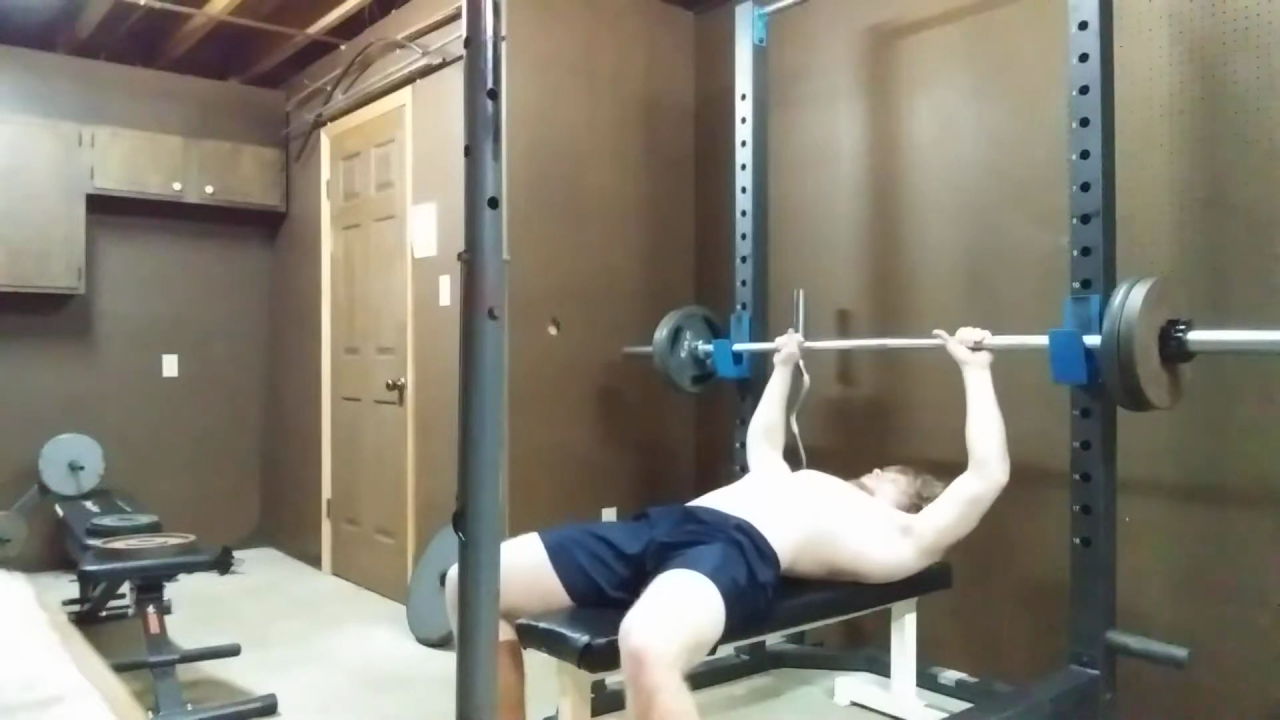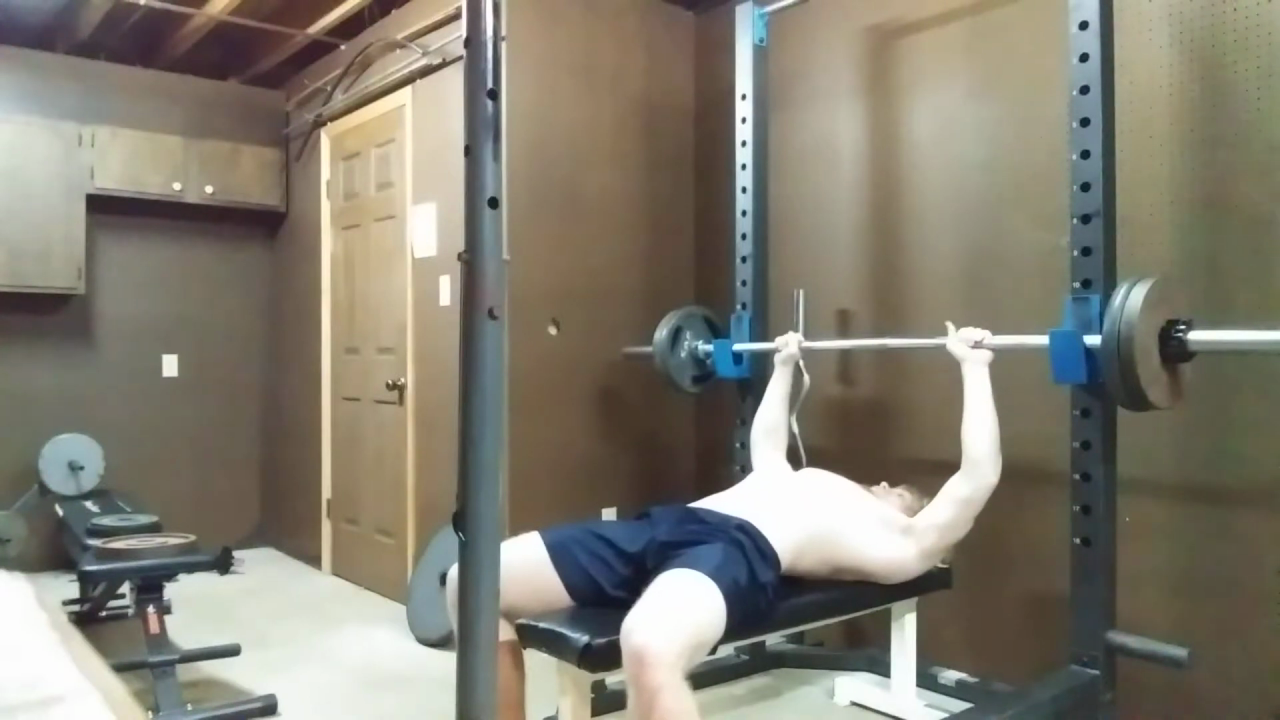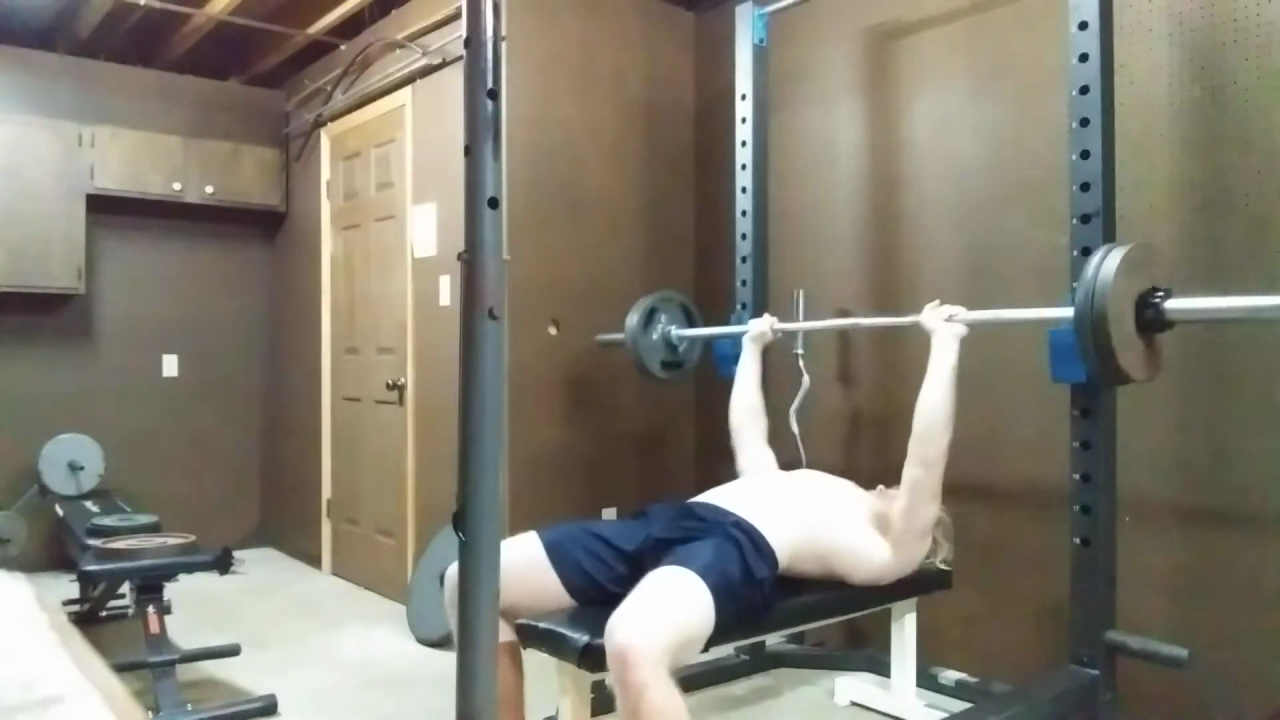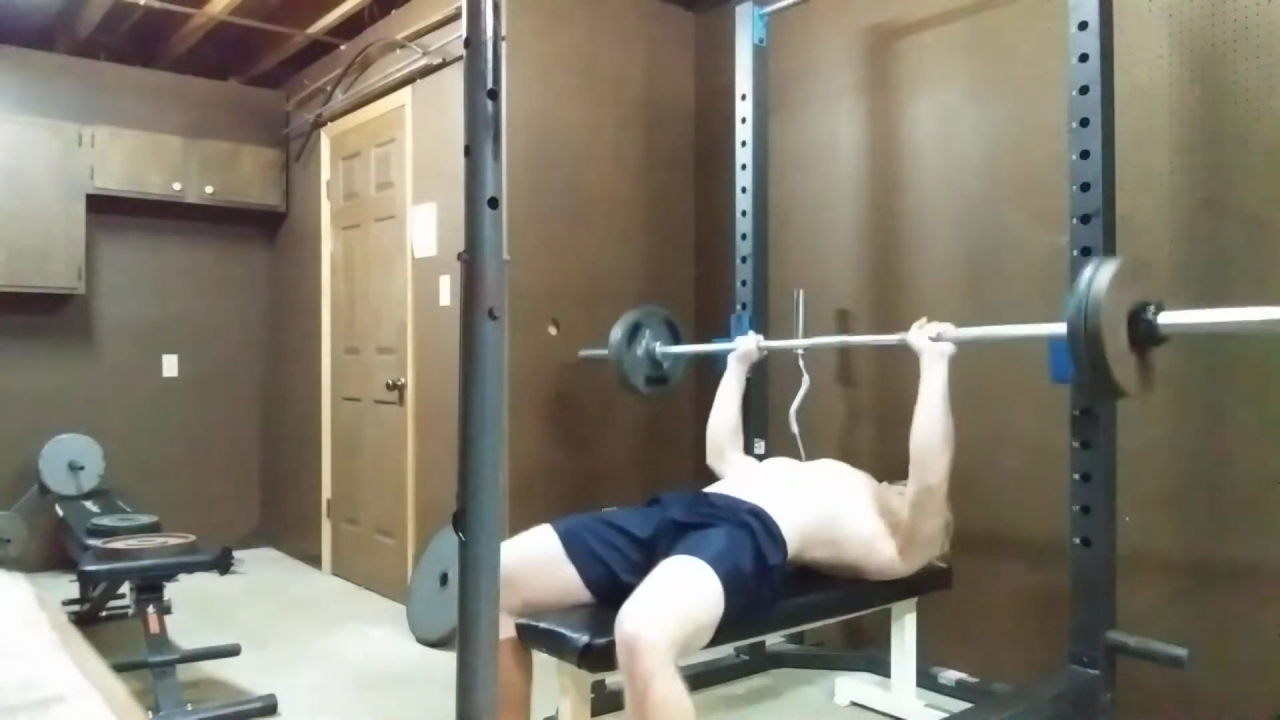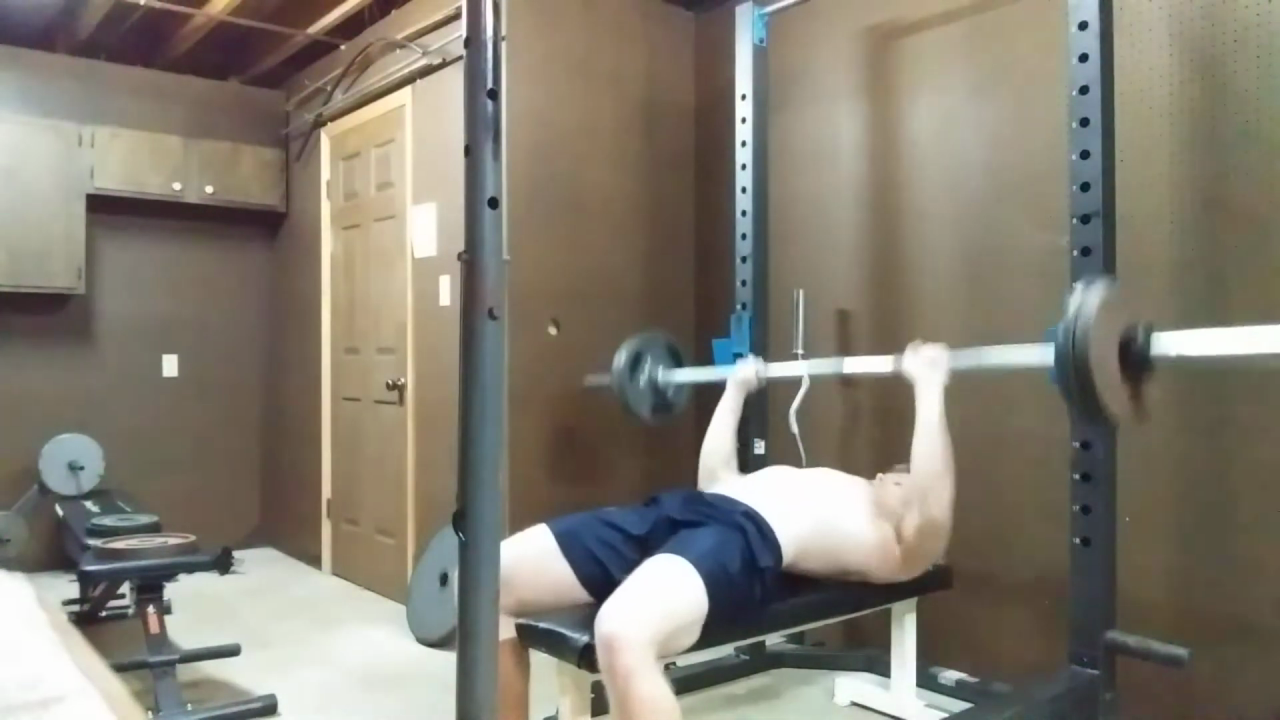
dt=1s
person 1, frame 1
left shoulder: (902, 537)
right shoulder: (815, 496)
left elbow: (988, 474)
right elbow: (761, 444)
left wrist: (974, 370)
right wrist: (783, 365)
left hip: (742, 550)
right hip: (671, 525)
left knee: (647, 648)
person 1, frame 2
left shoulder: (903, 542)
right shoulder: (810, 492)
left elbow: (978, 476)
right elbow: (766, 446)
left wrist: (973, 367)
right wrist: (784, 366)
left hip: (742, 550)
right hip: (673, 524)
left knee: (648, 647)
person 1, frame 3
left shoulder: (889, 552)
right shoulder: (821, 508)
left elbow: (926, 459)
right elbow: (748, 436)
left wrist: (943, 344)
right wrist: (752, 347)
left knee: (633, 647)
right knee: (467, 581)
person 1, frame 4
left shoulder: (898, 547)
right shoulder: (835, 501)
left elbow: (931, 477)
right elbow: (723, 455)
left wrist: (934, 362)
right wrist: (738, 364)
left knee: (642, 637)
person 1, frame 5
left shoulder: (900, 552)
right shoulder: (837, 502)
left elbow: (934, 510)
right elbow: (714, 476)
left wrist: (928, 388)
right wrist: (735, 387)
left knee: (623, 635)
